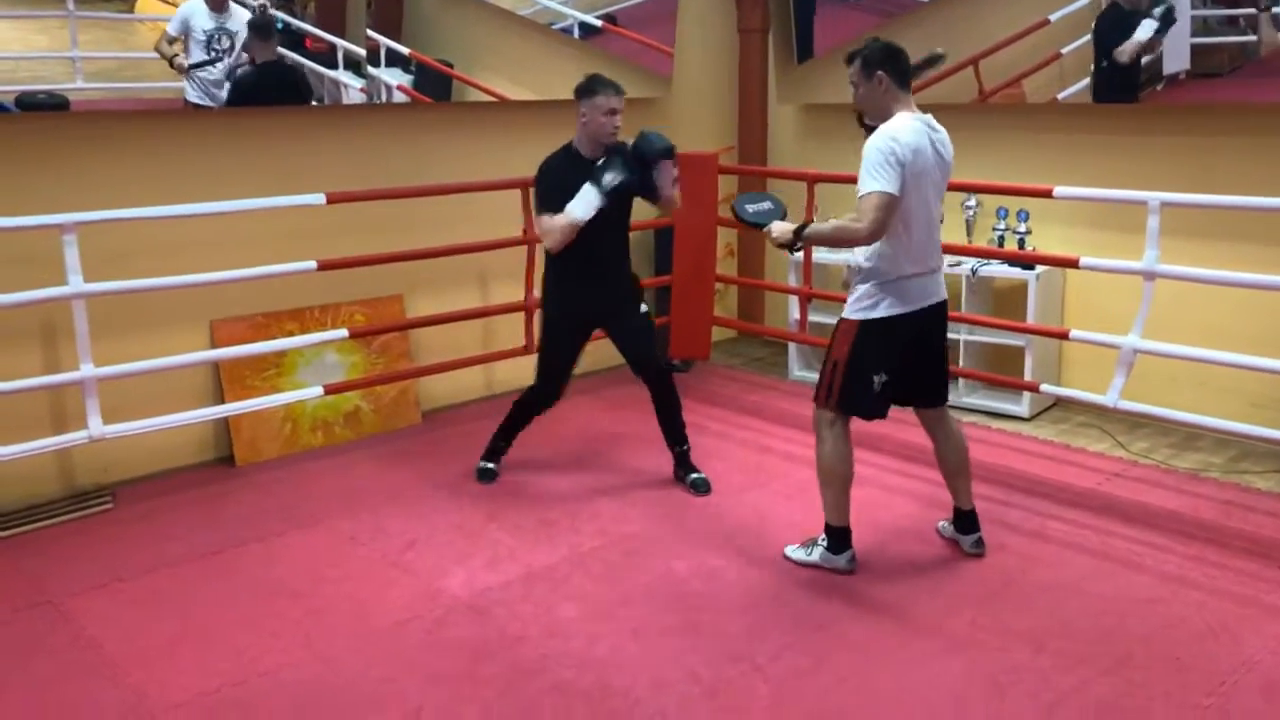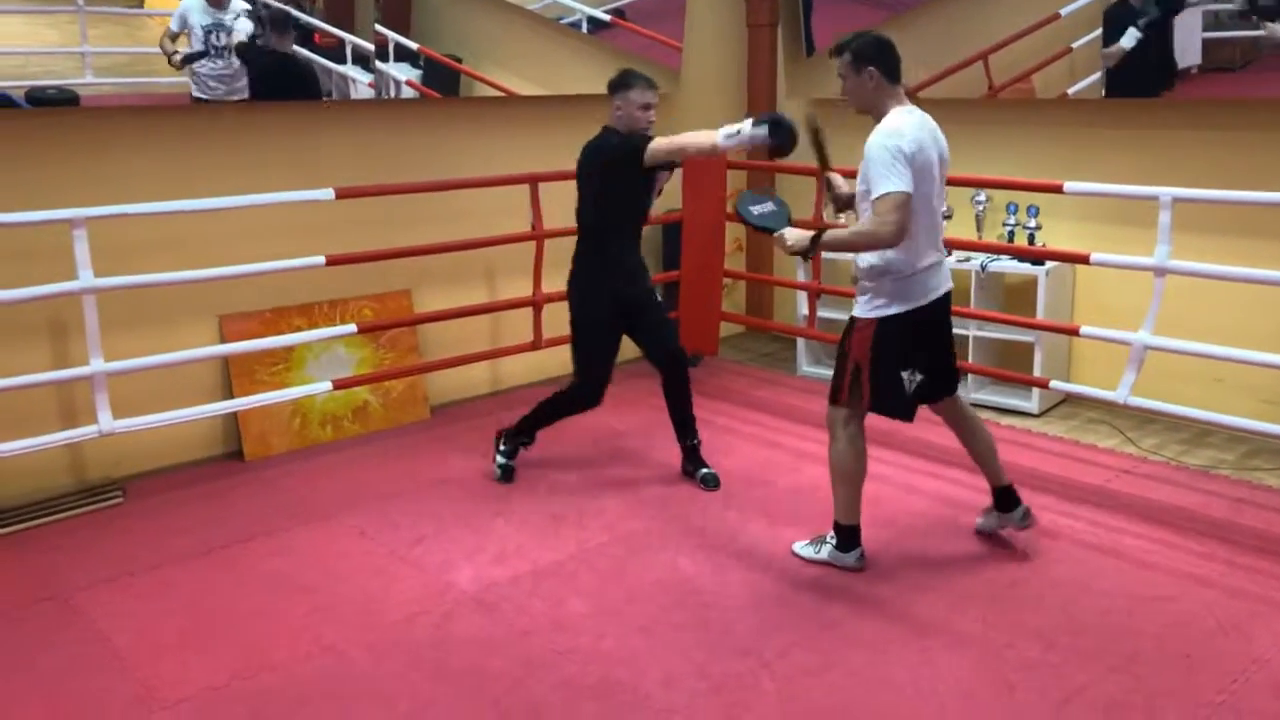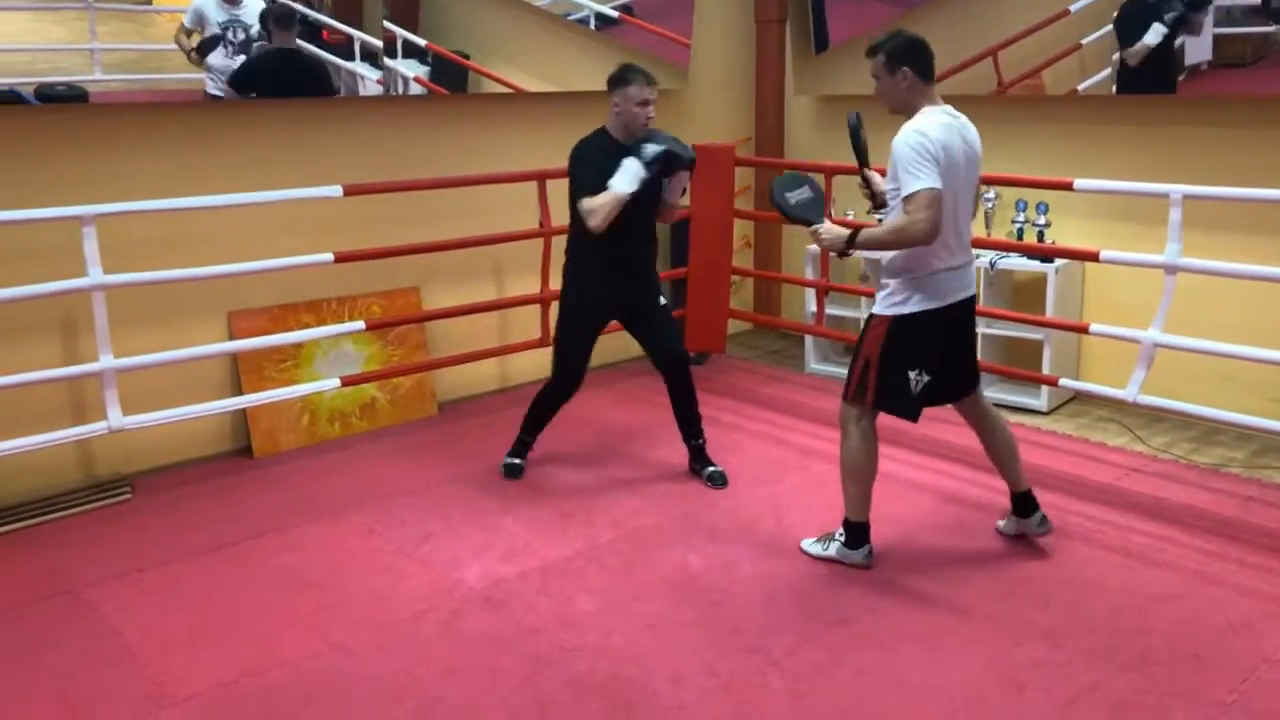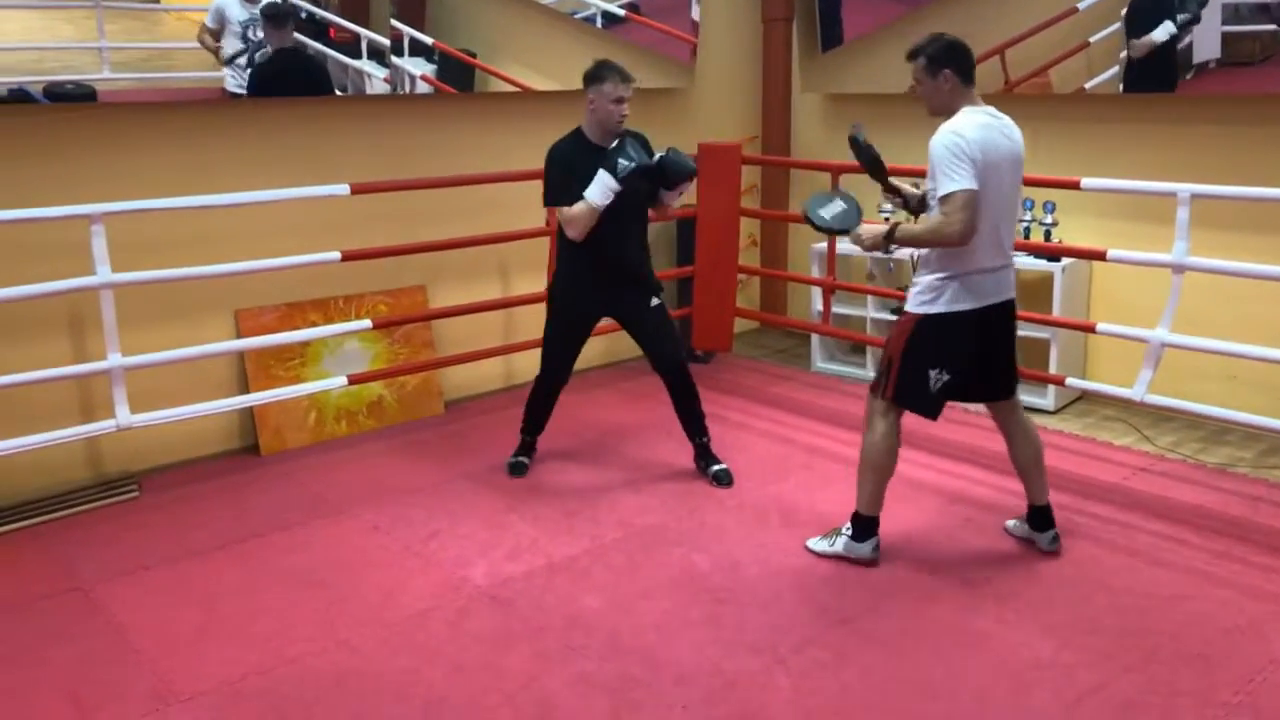
dt=0.2s
person 1, frame 1
left shoulder: (888, 140)
right shoulder: (935, 135)
left elbow: (867, 227)
left wrist: (796, 232)
left hip: (881, 308)
right hip: (928, 300)
left knee: (830, 416)
right knee: (934, 411)
left ankle: (836, 543)
right ankle: (966, 524)
person 1, frame 2
left shoulder: (887, 139)
right shoulder: (924, 127)
left elbow: (890, 231)
left wrist: (811, 240)
right wrist: (853, 194)
left hip: (889, 304)
right hip: (930, 292)
left knee: (843, 414)
right knee: (946, 401)
left ankle: (845, 540)
right ankle: (1006, 503)
person 1, frame 3
left shoulder: (914, 137)
right shoulder: (964, 129)
left elbow: (923, 227)
left wrist: (848, 237)
right wrist: (890, 194)
left hip: (911, 302)
right hip: (956, 293)
left knee: (856, 412)
right knee: (970, 399)
left ankle: (855, 538)
right ankle: (1026, 509)
person 1, frame 4
left shoulder: (953, 137)
right shoulder: (1009, 131)
left elbow: (956, 229)
left wrist: (888, 236)
right wrist: (923, 197)
left hip: (946, 302)
right hip: (998, 296)
left knee: (882, 407)
right knee: (1006, 407)
left ankle: (862, 532)
right ankle: (1041, 521)
person 2, frame 1
left shoulder: (625, 158)
right shoulder: (555, 168)
left elbow: (669, 206)
right elbow: (552, 239)
left wrist: (664, 174)
right wrist: (592, 193)
left hip: (619, 290)
right hip: (567, 296)
left knee: (656, 371)
right knee: (549, 388)
left ankle: (683, 460)
right ankle: (496, 448)
person 2, frame 2
left shoulder: (637, 151)
right shoulder: (607, 149)
right elbow: (676, 147)
left wrist: (656, 182)
right wrist: (750, 131)
left hip: (630, 281)
right hip: (598, 289)
left knee: (674, 362)
right knee: (590, 388)
left ankle: (692, 456)
right ankle: (514, 438)
person 2, frame 3
left shoulder: (645, 150)
right shoulder: (591, 151)
left elbow: (665, 215)
right elbow: (595, 219)
left wrist: (675, 183)
right wrist: (632, 170)
left hip: (640, 282)
right hip: (590, 287)
left knee: (676, 362)
right knee: (568, 378)
left ankle: (697, 453)
right ankle: (522, 443)
person 2, frame 4
left shoulder: (637, 146)
right shoulder: (564, 154)
left elbow: (658, 208)
right elbow: (574, 229)
left wrist: (673, 188)
right wrist: (608, 177)
left hip: (634, 281)
right hip: (578, 286)
left knee: (673, 363)
right knee: (554, 373)
left ankle: (703, 450)
right ankle: (527, 443)
